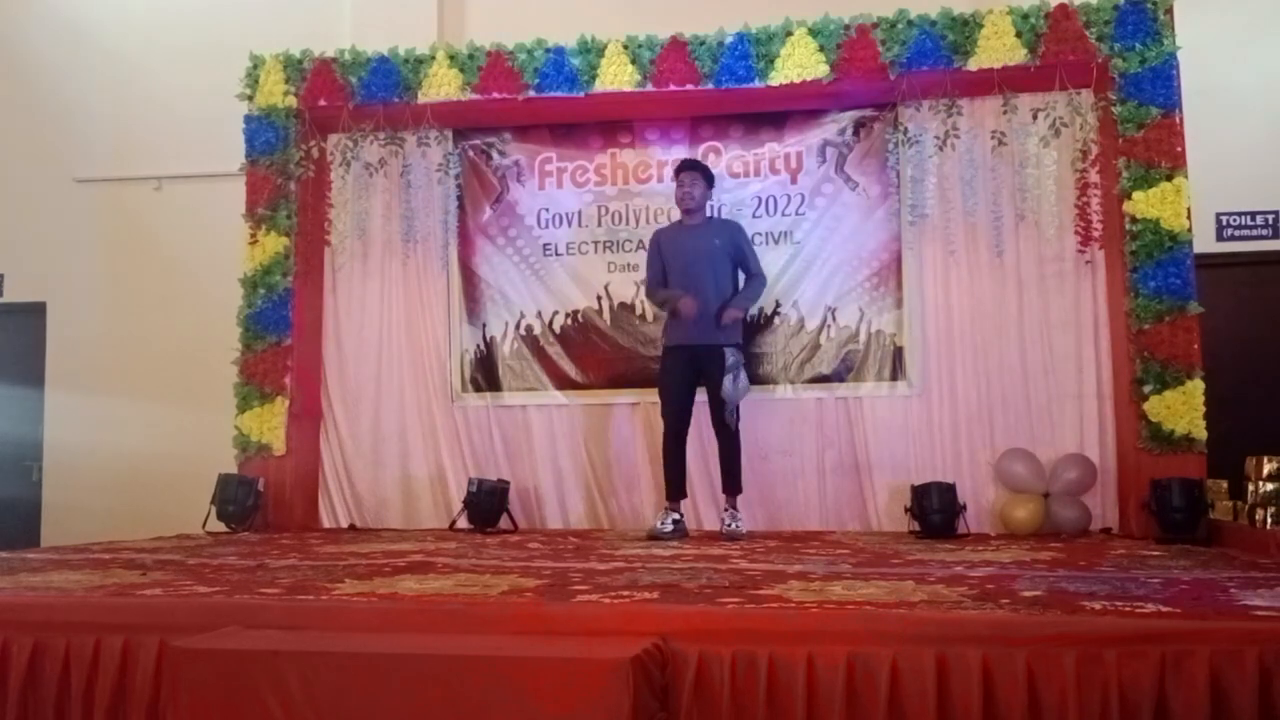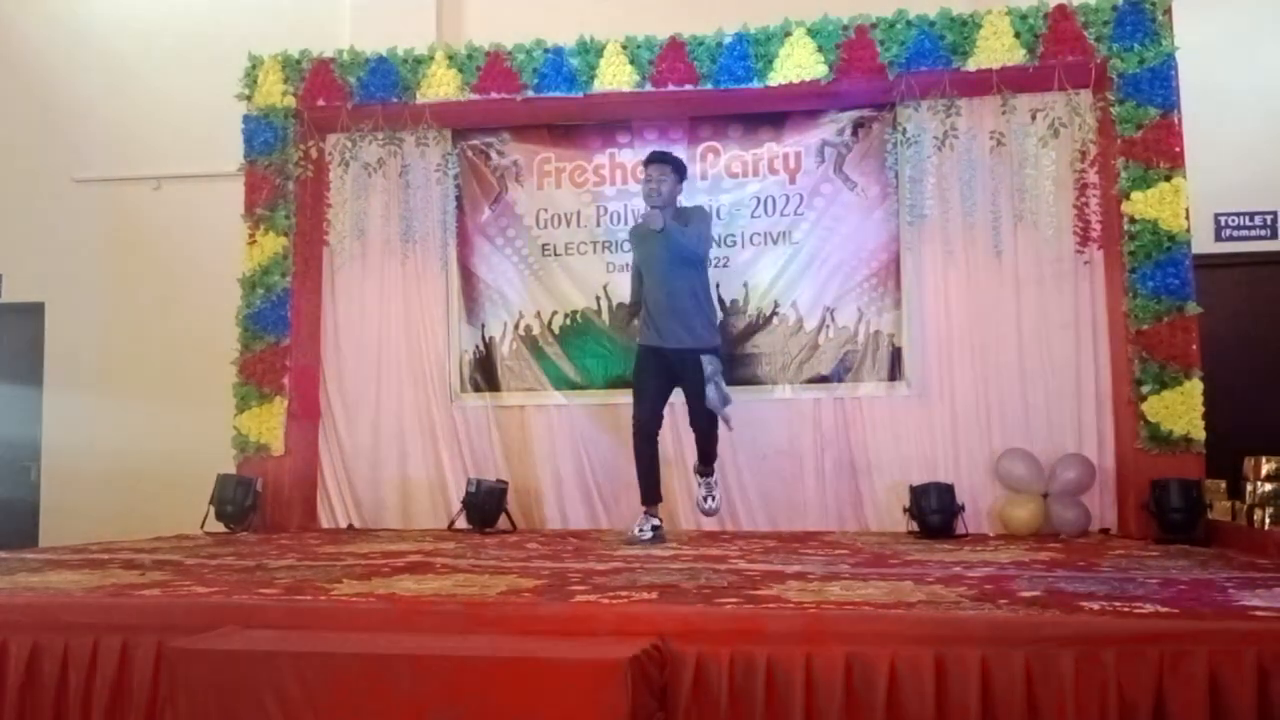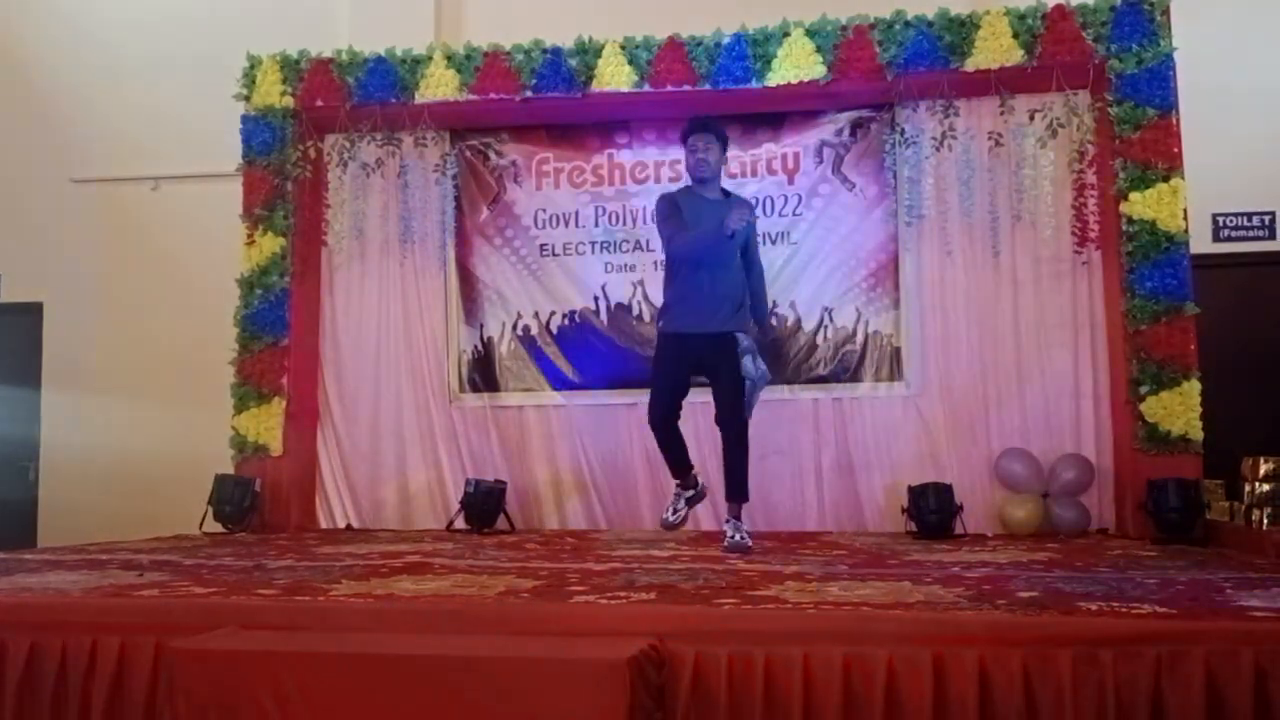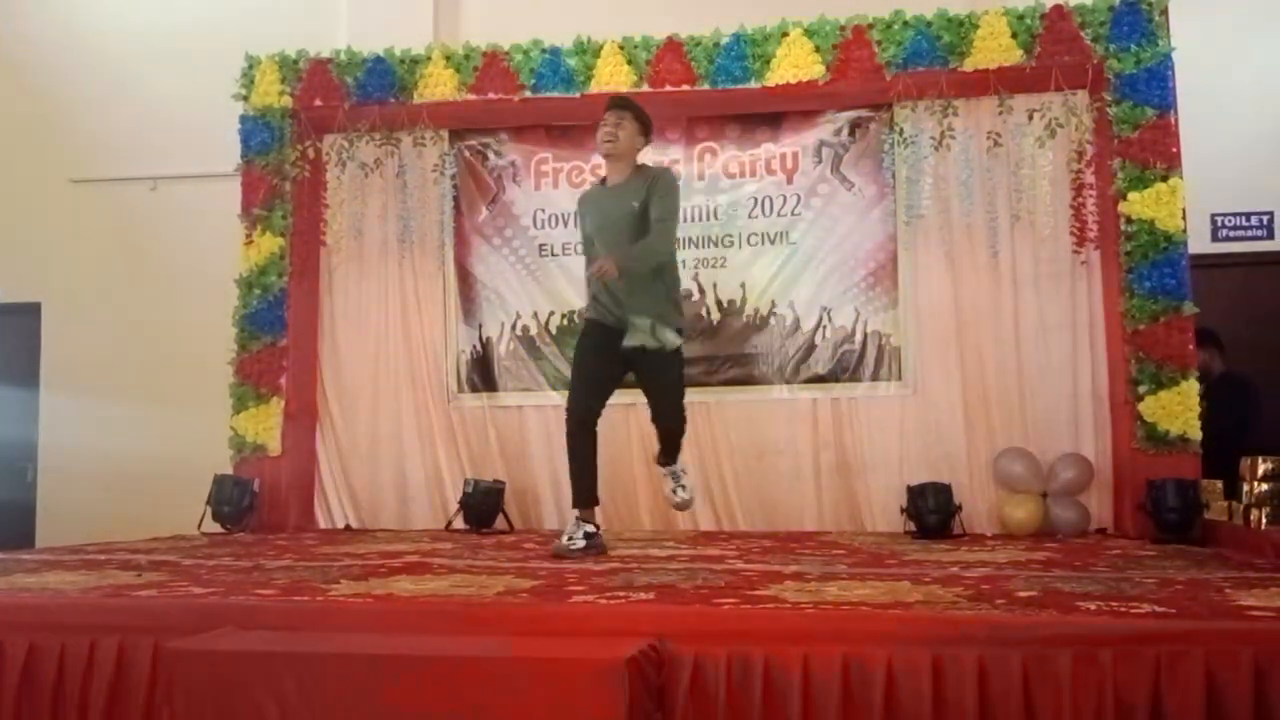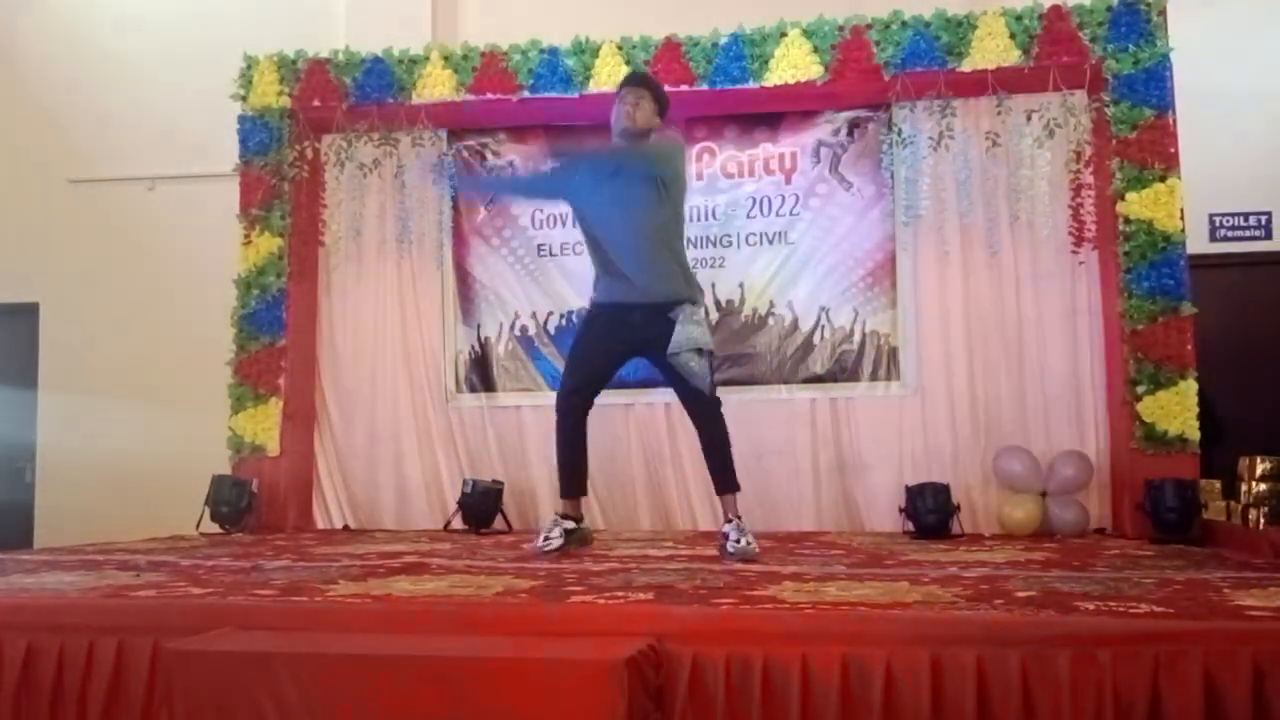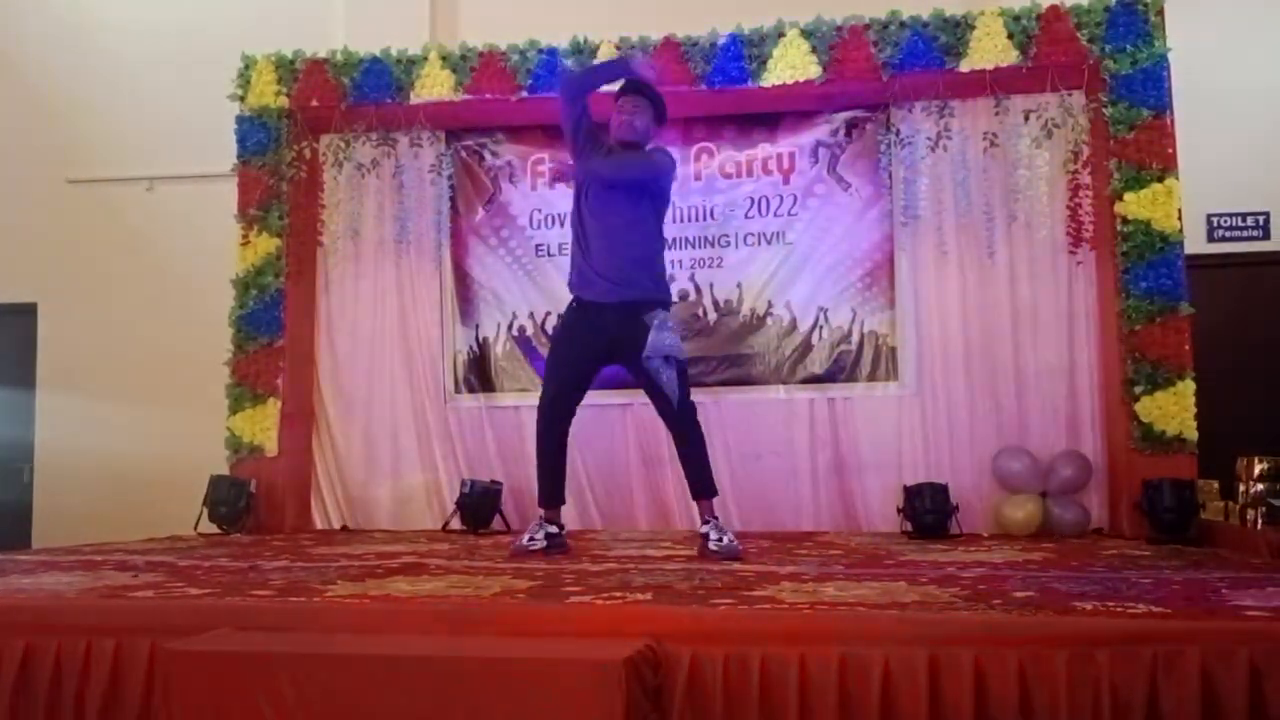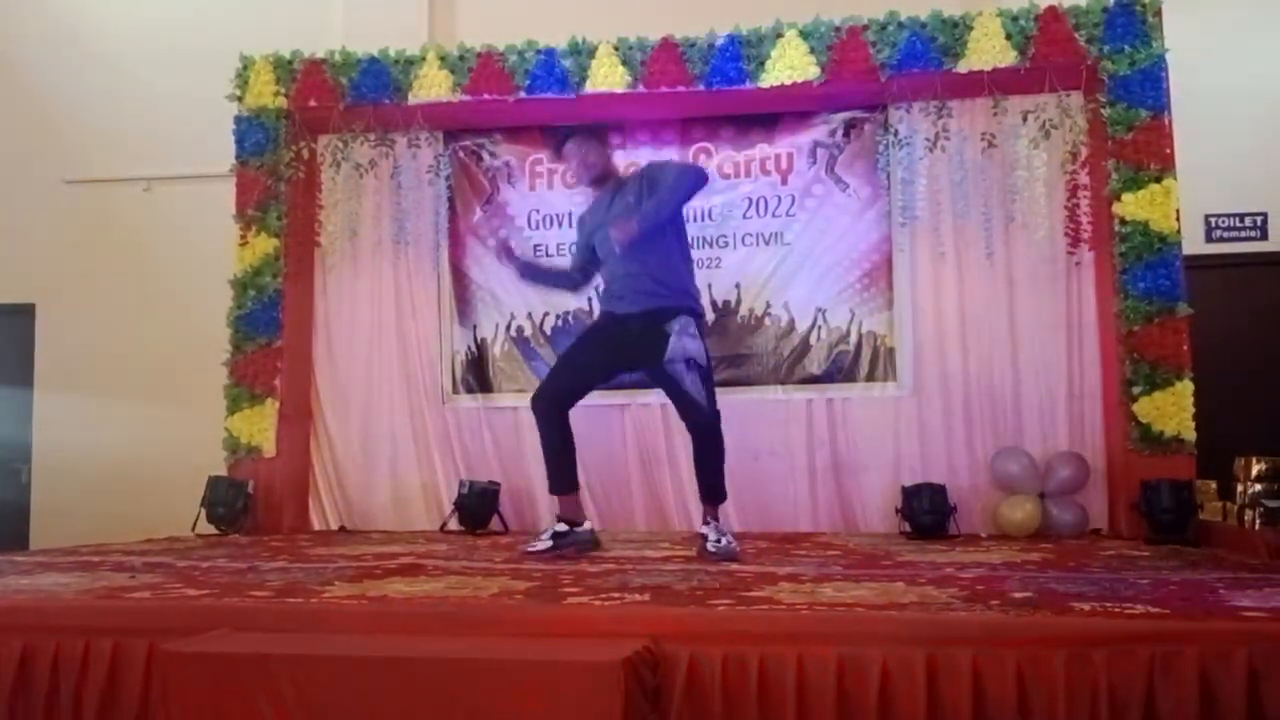
dt=0.7s
person 1, frame 1
left shoulder: (730, 231)
right shoulder: (662, 239)
left elbow: (756, 277)
right elbow: (653, 288)
left wrist: (738, 306)
right wrist: (676, 299)
left hip: (722, 344)
right hip: (678, 344)
left knee: (725, 423)
right knee: (674, 426)
left ankle: (731, 508)
right ankle: (672, 512)
person 1, frame 2
left shoulder: (696, 217)
right shoulder: (638, 233)
left elbow: (699, 249)
left wrist: (664, 224)
right wrist: (634, 310)
left hip: (697, 344)
right hip: (653, 346)
left knee: (704, 423)
right knee: (644, 426)
left ankle: (705, 474)
right ankle: (650, 515)
person 1, frame 3
left shoulder: (741, 208)
right shoulder: (671, 203)
left elbow: (752, 270)
right elbow: (677, 249)
left wrist: (760, 320)
right wrist: (724, 227)
left hip: (728, 333)
right hip: (678, 332)
left knee: (732, 421)
right knee: (661, 414)
left ankle: (734, 519)
right ankle: (687, 485)
person 1, frame 4
left shoulder: (659, 182)
right shoulder: (588, 200)
left elbow: (661, 242)
left wrist: (621, 261)
left hip: (656, 325)
right hip: (602, 325)
left knee: (670, 415)
right knee: (580, 415)
left ankle: (668, 463)
right ankle: (585, 525)
person 1, frame 5
left shoulder: (666, 154)
right shoulder: (579, 169)
left elbow: (623, 154)
right elbow: (521, 183)
left wrist: (570, 154)
right wrist: (461, 180)
left hip: (669, 307)
right hip: (609, 311)
left knee: (705, 407)
right knee: (571, 402)
left ankle: (731, 521)
right ankle: (571, 515)
person 1, frame 6
left shoulder: (658, 163)
right shoulder: (590, 149)
left elbow: (644, 171)
right elbow: (570, 91)
left wrist: (584, 168)
right wrist: (627, 65)
left hip: (643, 312)
right hip: (586, 311)
left knee: (681, 415)
right knee: (552, 412)
left ankle: (710, 525)
right ankle: (549, 523)
person 1, frame 7
left shoulder: (654, 179)
right shoulder: (590, 215)
left elbow: (693, 175)
right elbow: (576, 279)
left wrist: (639, 220)
right wrist: (522, 266)
left hip: (671, 320)
right hip: (616, 325)
left knee: (703, 418)
right knee: (548, 401)
left ankle: (713, 524)
right ankle: (571, 521)
